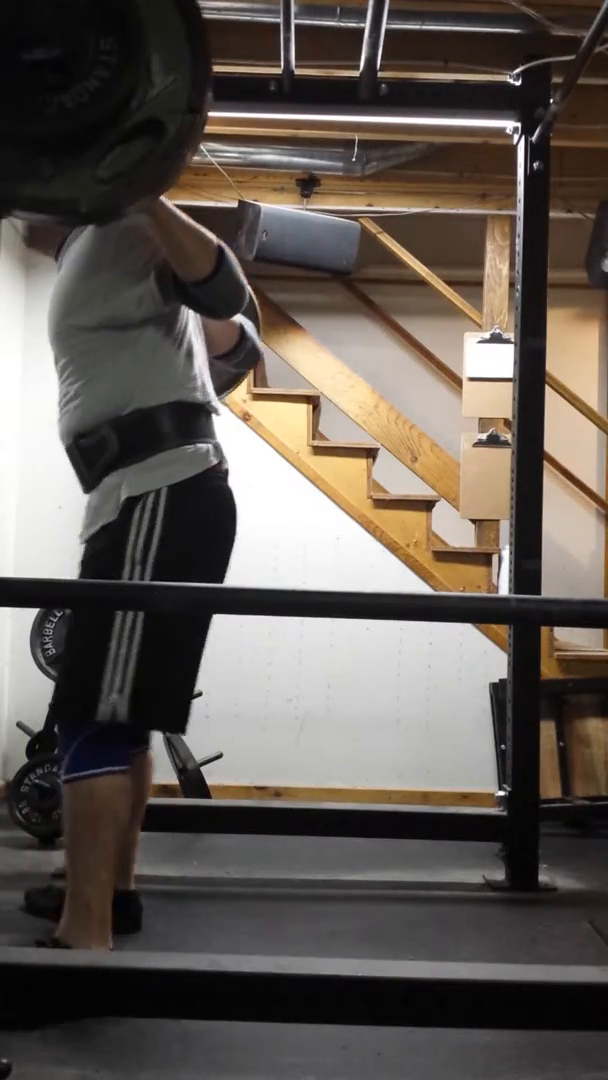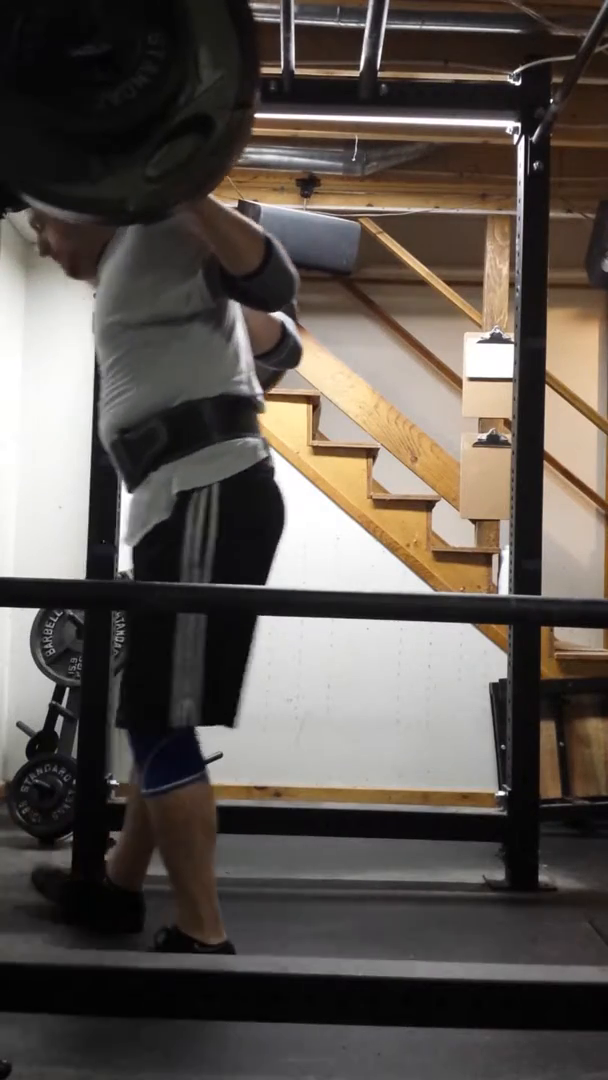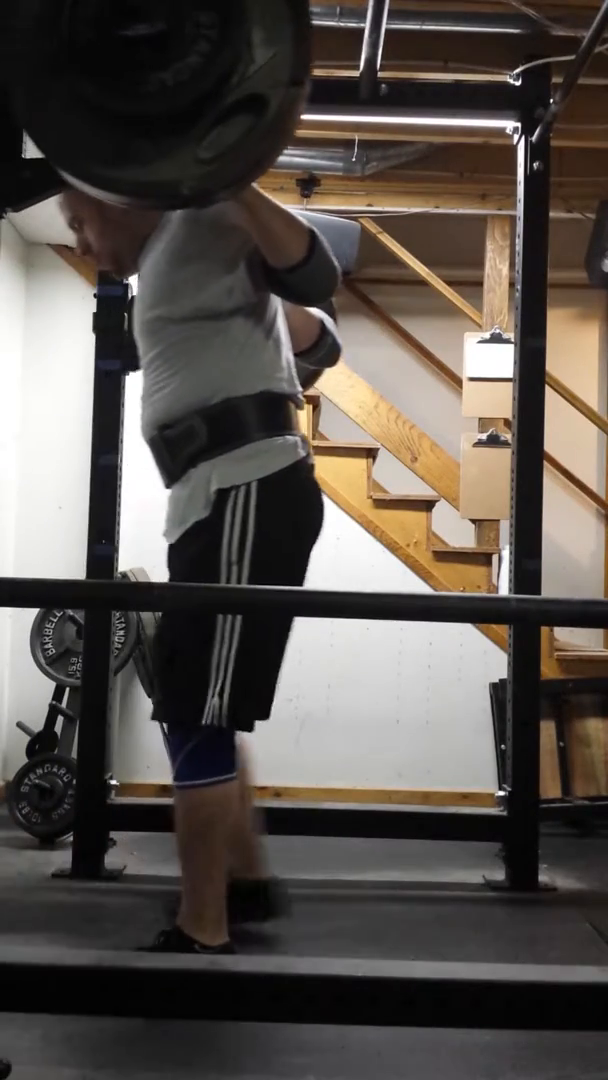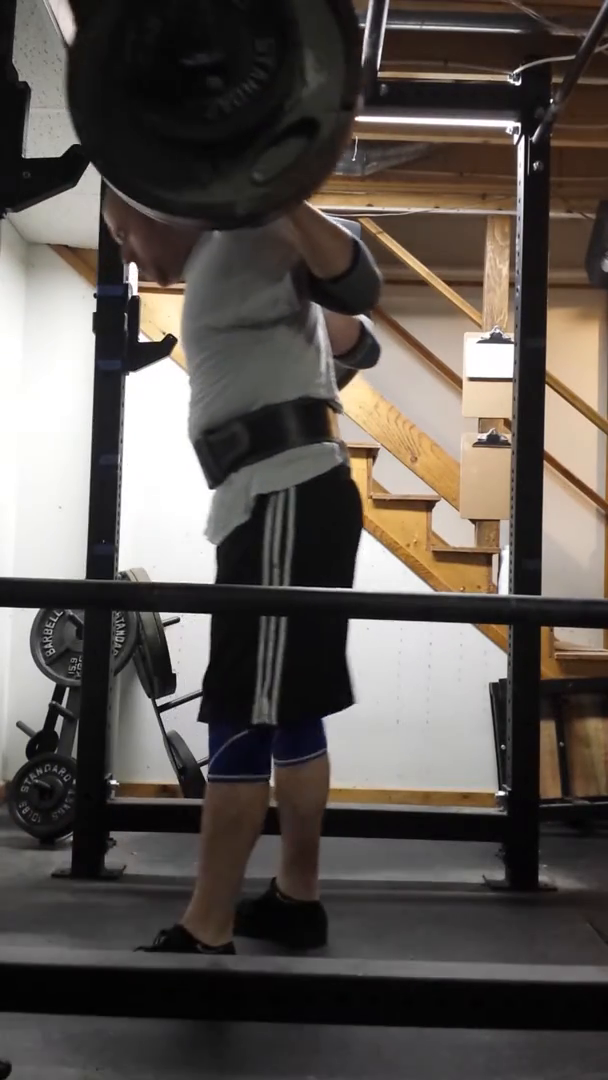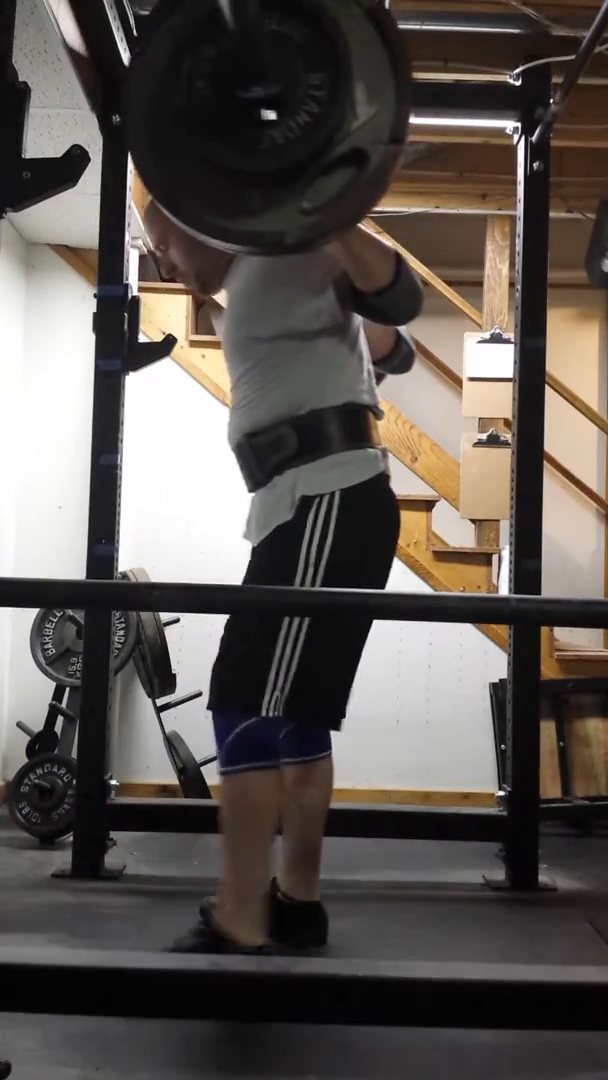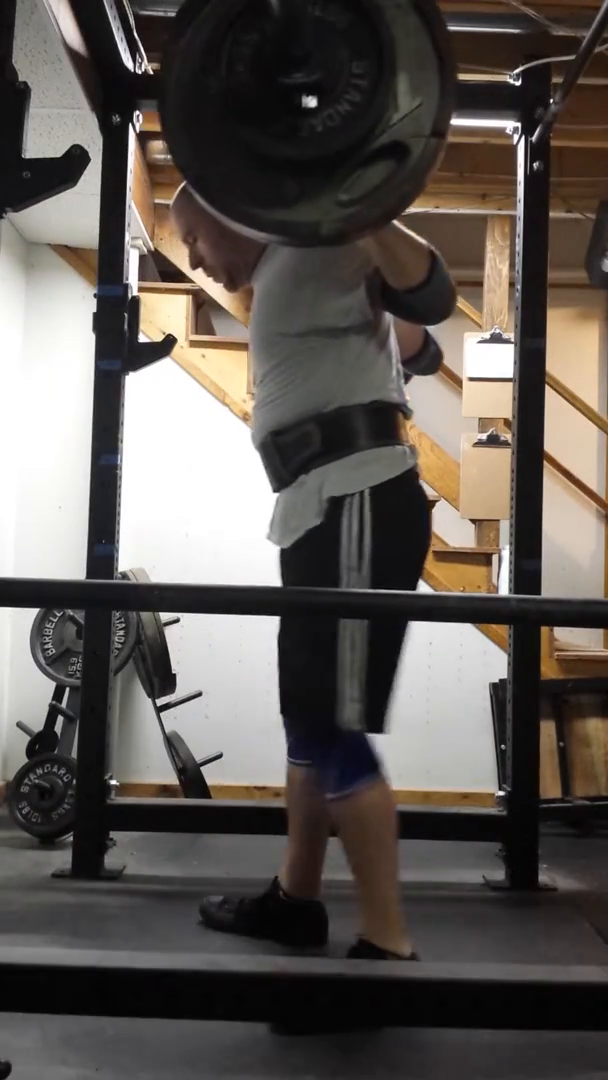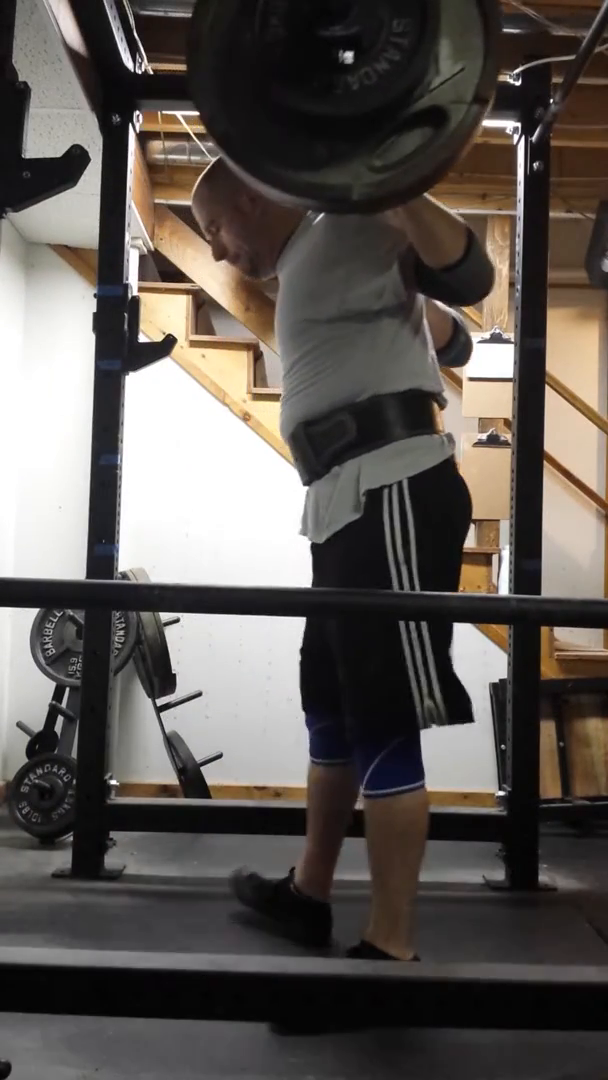
dt=0.3s
person 1, frame 1
left shoulder: (112, 232)
right shoulder: (104, 253)
left elbow: (221, 290)
right elbow: (235, 342)
left hip: (161, 500)
right hip: (155, 501)
left knee: (95, 718)
right knee: (110, 712)
left ankle: (84, 943)
right ankle: (108, 888)
person 1, frame 2
left shoulder: (154, 234)
right shoulder: (144, 264)
left elbow: (270, 278)
right elbow: (277, 342)
left hip: (209, 498)
right hip: (189, 502)
left knee: (164, 721)
right knee: (156, 711)
left ankle: (200, 938)
right ankle: (118, 885)
person 1, frame 3
left shoulder: (195, 228)
right shoulder: (181, 259)
left elbow: (313, 274)
right elbow: (314, 336)
left hip: (247, 494)
right hip: (224, 499)
left knee: (198, 717)
right knee: (196, 709)
left ankle: (203, 938)
right ankle: (245, 877)
person 1, frame 4
left shoulder: (241, 240)
right shoulder: (227, 269)
left elbow: (354, 284)
right elbow: (356, 341)
left hip: (289, 500)
right hip: (270, 503)
left knee: (242, 717)
right knee: (284, 713)
left ankle: (203, 935)
right ankle: (296, 898)
person 1, frame 5
left shoulder: (282, 254)
right shoulder: (265, 281)
left elbow: (397, 295)
right elbow: (391, 347)
left hip: (330, 504)
right hip: (303, 509)
left knee: (248, 708)
right knee: (292, 713)
left ankle: (237, 928)
right ankle: (294, 896)
person 1, frame 6
left shoulder: (312, 250)
right shoulder: (289, 278)
left elbow: (429, 294)
right elbow: (417, 347)
left hip: (358, 505)
right hip: (323, 512)
left knee: (333, 724)
right knee: (311, 716)
left ankle: (388, 946)
right ankle: (295, 896)
person 1, frame 7
left shoulder: (343, 233)
right shoulder: (315, 265)
left elbow: (466, 275)
right elbow: (448, 336)
right wrist: (417, 311)
left hip: (394, 496)
right hip: (352, 507)
left knee: (381, 726)
right knee: (331, 712)
left ankle: (390, 951)
right ankle: (307, 893)
